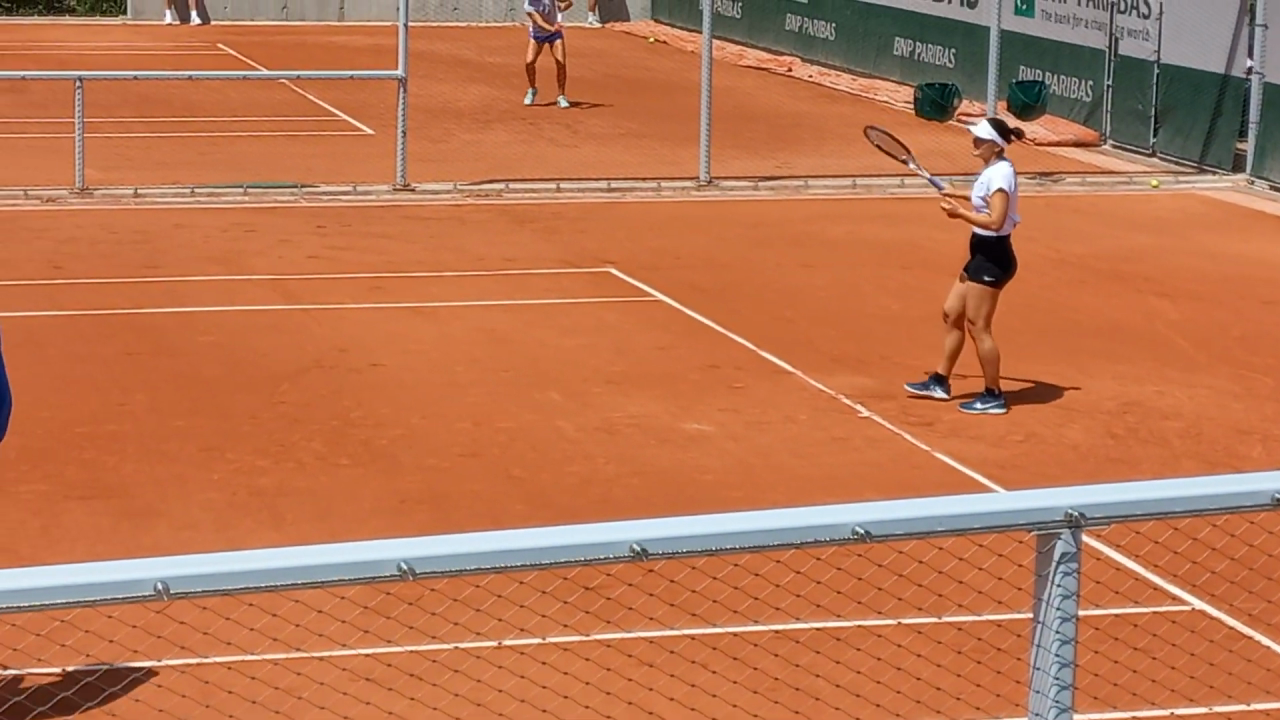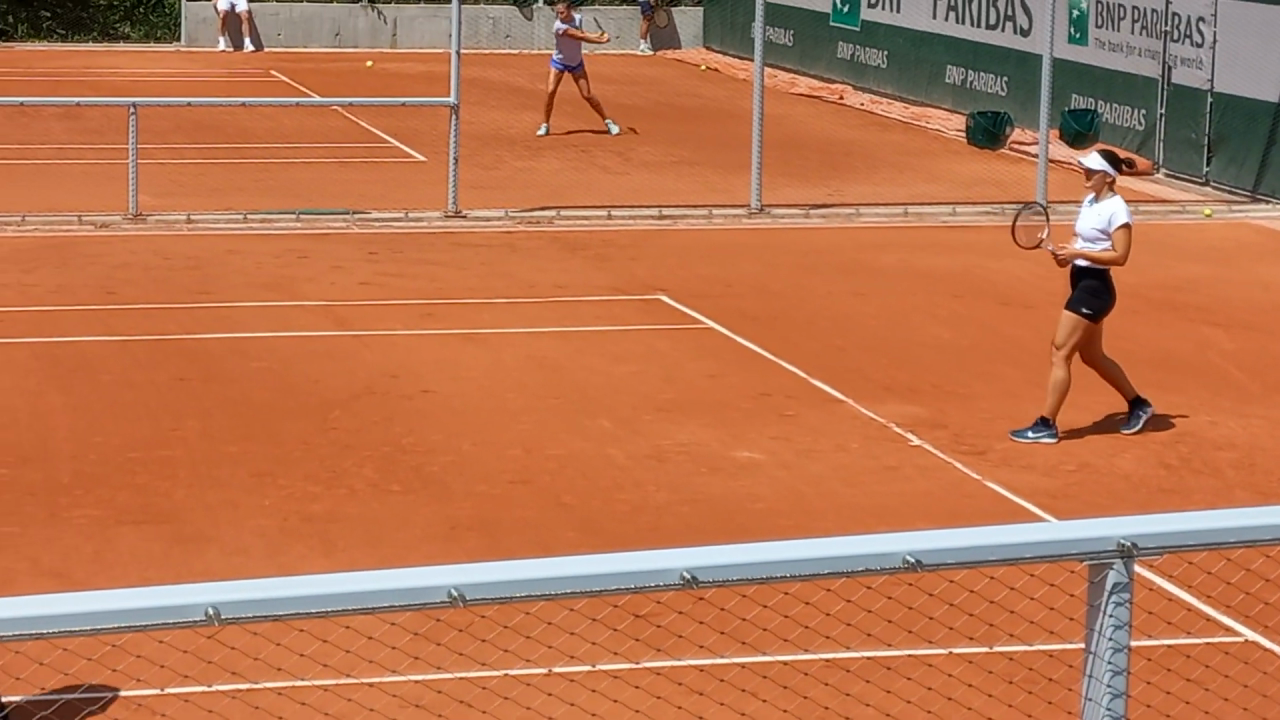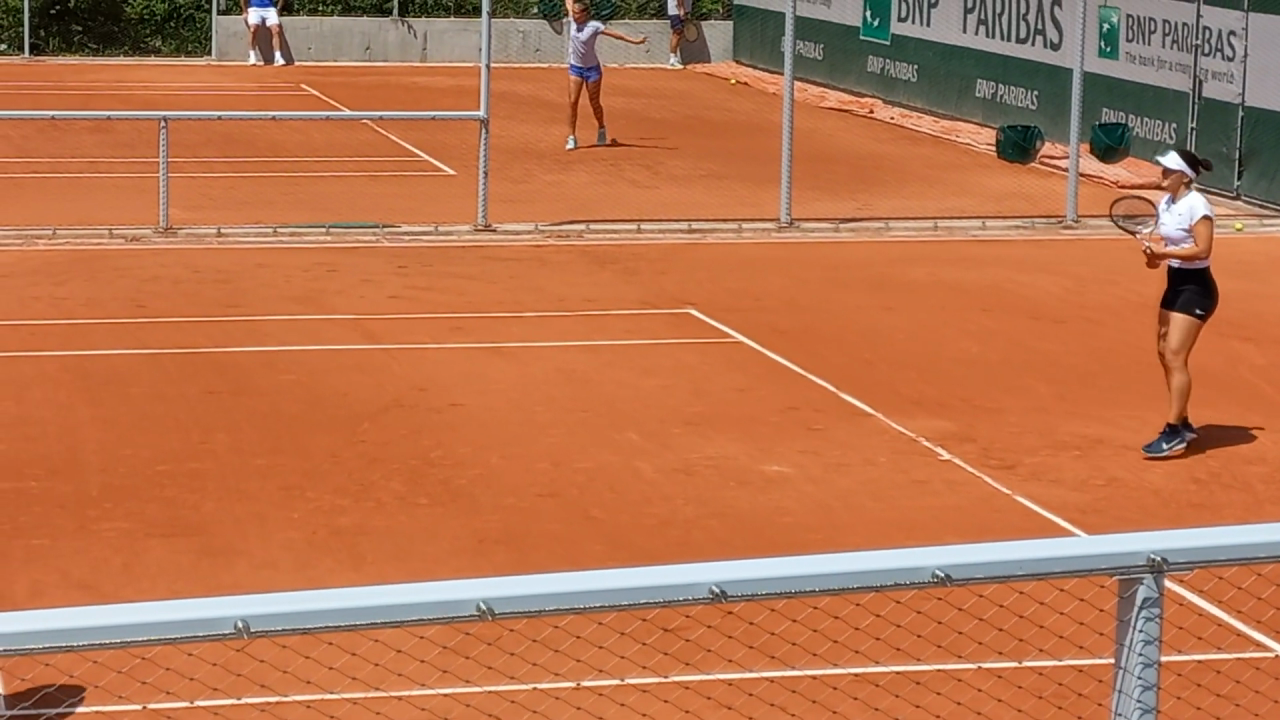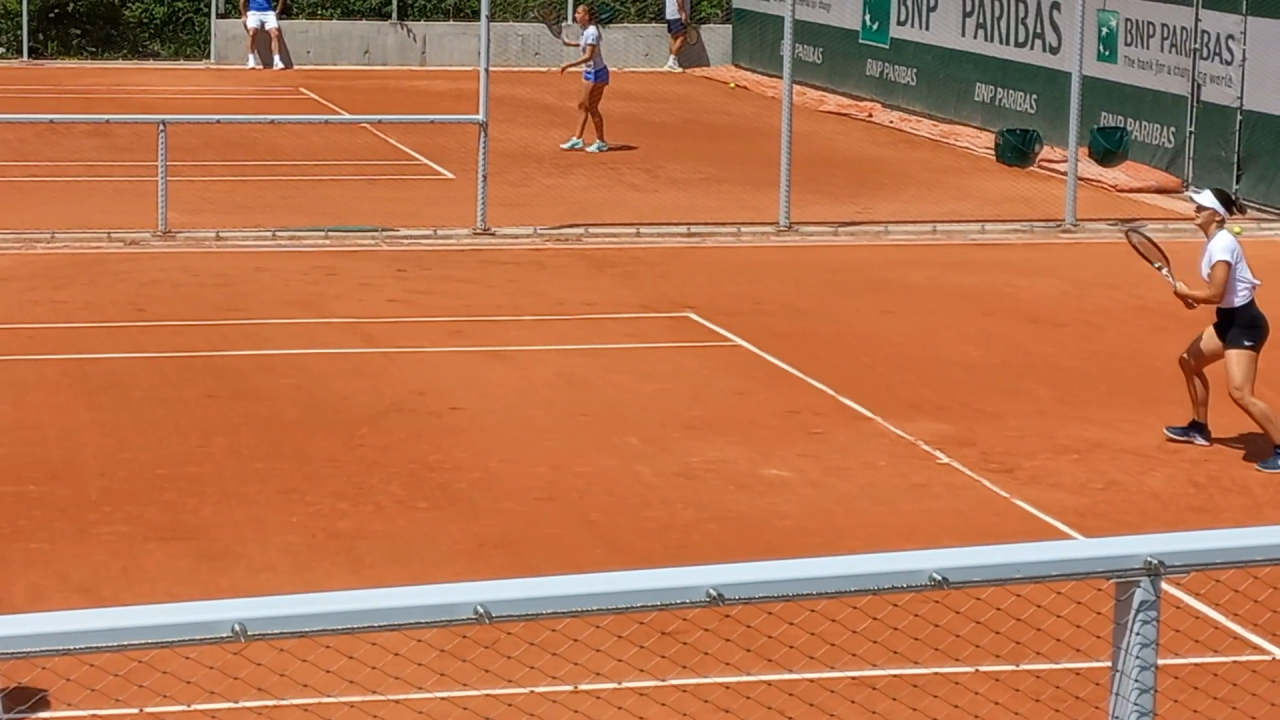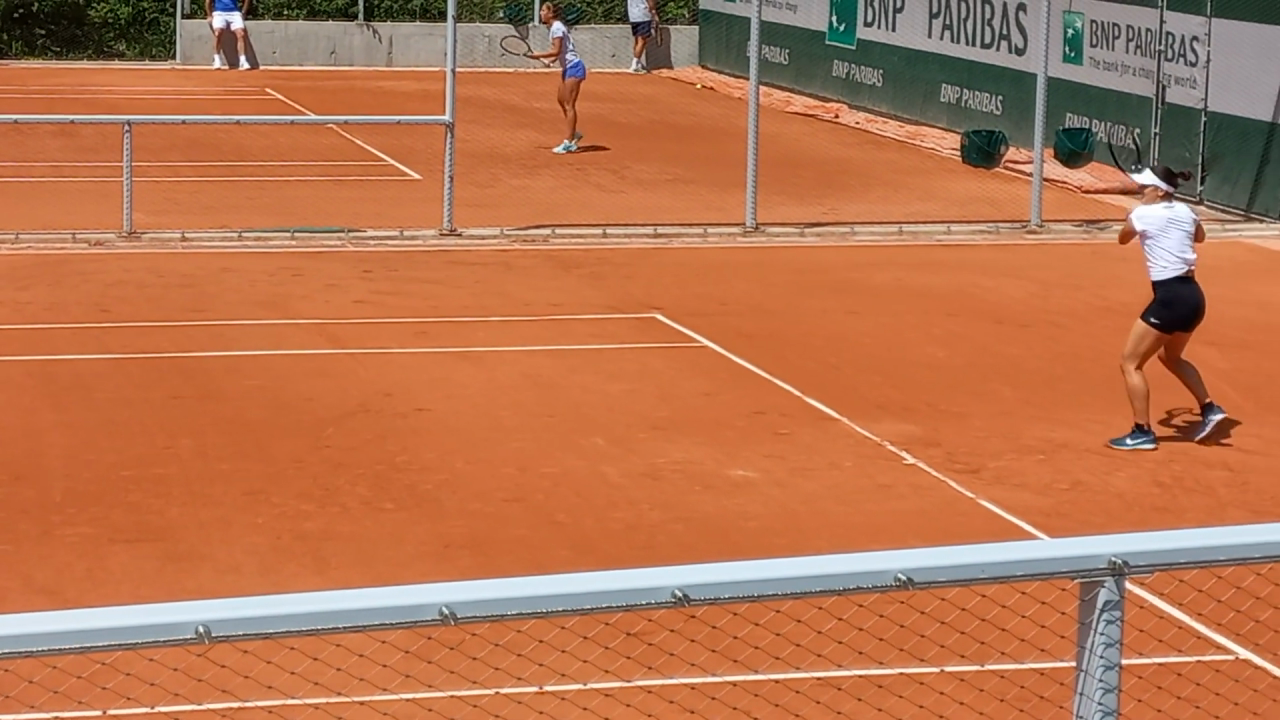
dt=0.4s
person 1, frame 1
left shoulder: (999, 175)
right shoulder: (997, 169)
left elbow: (996, 221)
left wrist: (960, 211)
right wrist: (959, 200)
left hip: (993, 258)
right hip: (983, 256)
left knee: (978, 328)
right knee: (951, 315)
left ankle: (994, 396)
right ankle: (940, 381)
person 1, frame 2
left shoulder: (1117, 209)
right shoulder: (1089, 202)
left elbow: (1120, 257)
left wrist: (1077, 252)
right wrist: (1065, 253)
left hip: (1094, 289)
right hip: (1083, 284)
left knee: (1060, 354)
right knee: (1092, 355)
left ankle: (1046, 425)
right ankle: (1138, 403)
person 1, frame 3
left shoulder: (1196, 206)
right shoulder: (1165, 203)
left elbow: (1202, 251)
left wrist: (1163, 252)
right wrist: (1154, 254)
left hip: (1196, 287)
right hip: (1175, 285)
left knee: (1175, 360)
right knee: (1166, 356)
left ankle: (1175, 431)
right ankle: (1181, 425)
person 1, frame 4
left shoulder: (1221, 247)
right shoulder: (1217, 241)
left elbow: (1214, 293)
left wrist: (1186, 293)
right wrist: (1189, 296)
left hip: (1245, 324)
right hip: (1231, 320)
left knee: (1242, 394)
right knee: (1188, 359)
right ankle: (1199, 427)
person 1, frame 5
left shoulder: (1143, 214)
right shoulder: (1185, 212)
left elbow: (1123, 238)
right elbow: (1199, 236)
left wrist: (1134, 224)
left hip: (1171, 298)
right hip: (1194, 296)
left knee: (1130, 363)
right knee: (1170, 357)
left ankle: (1142, 432)
right ankle: (1209, 408)
